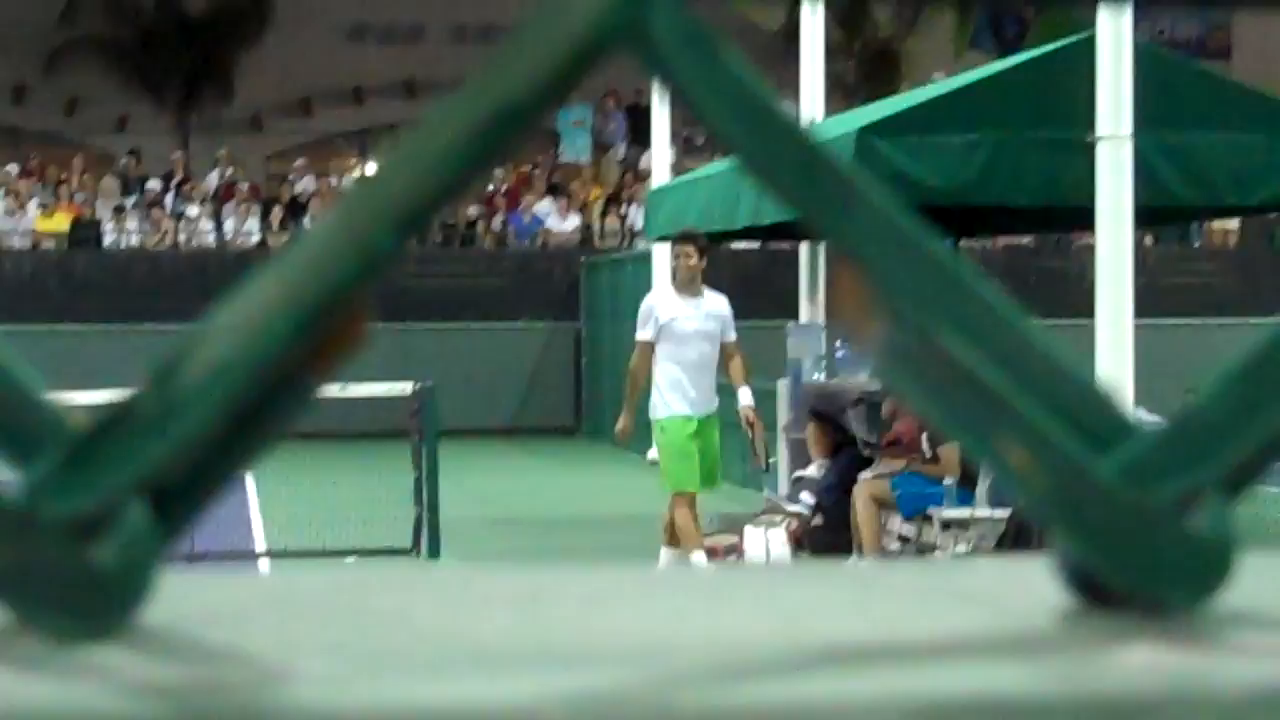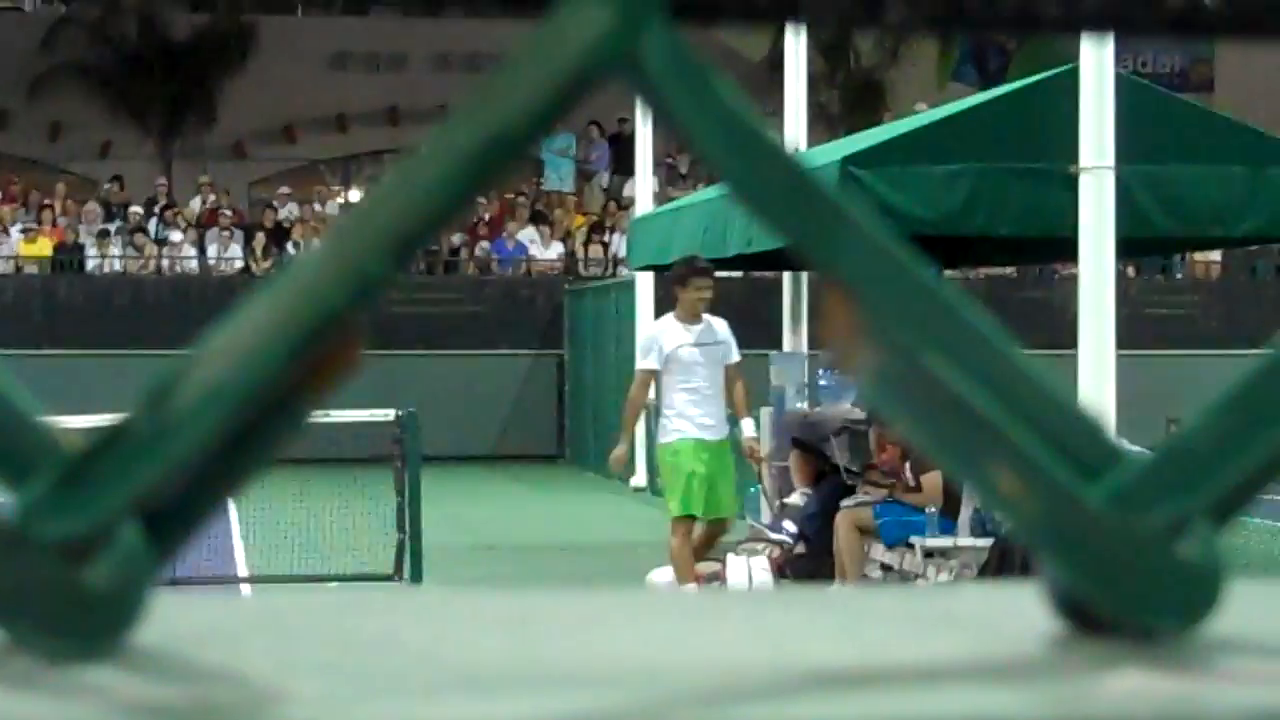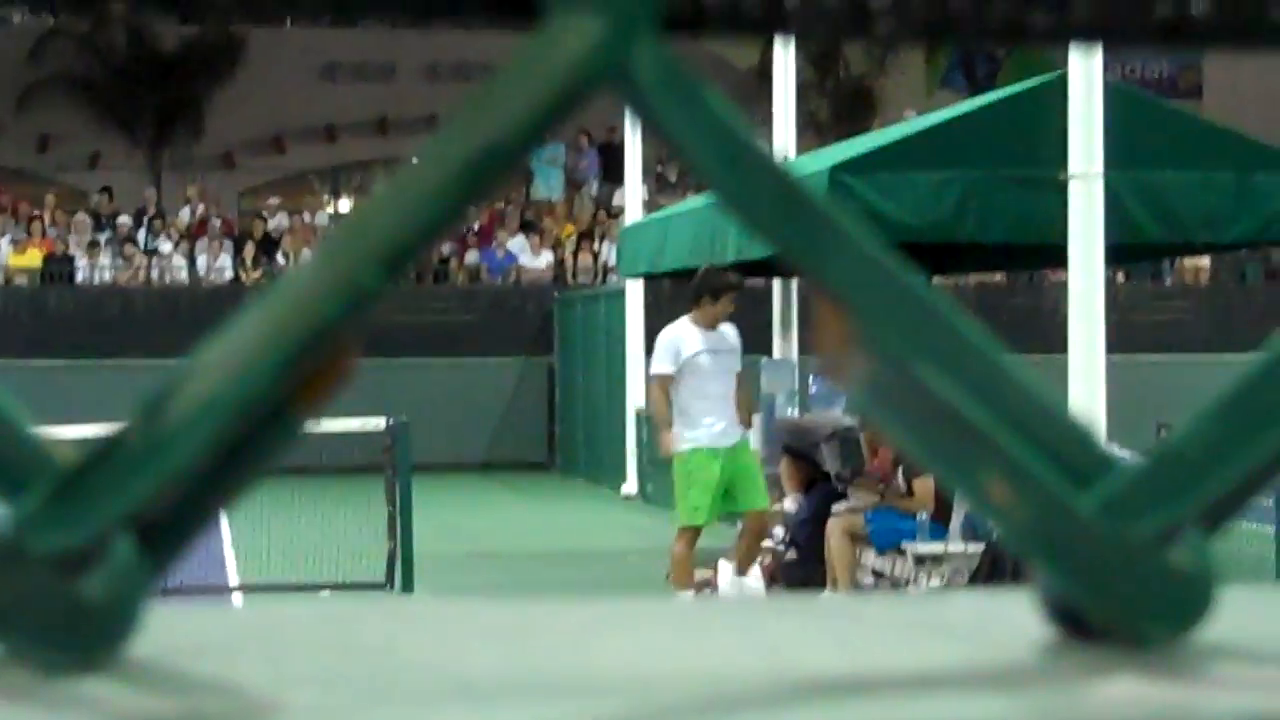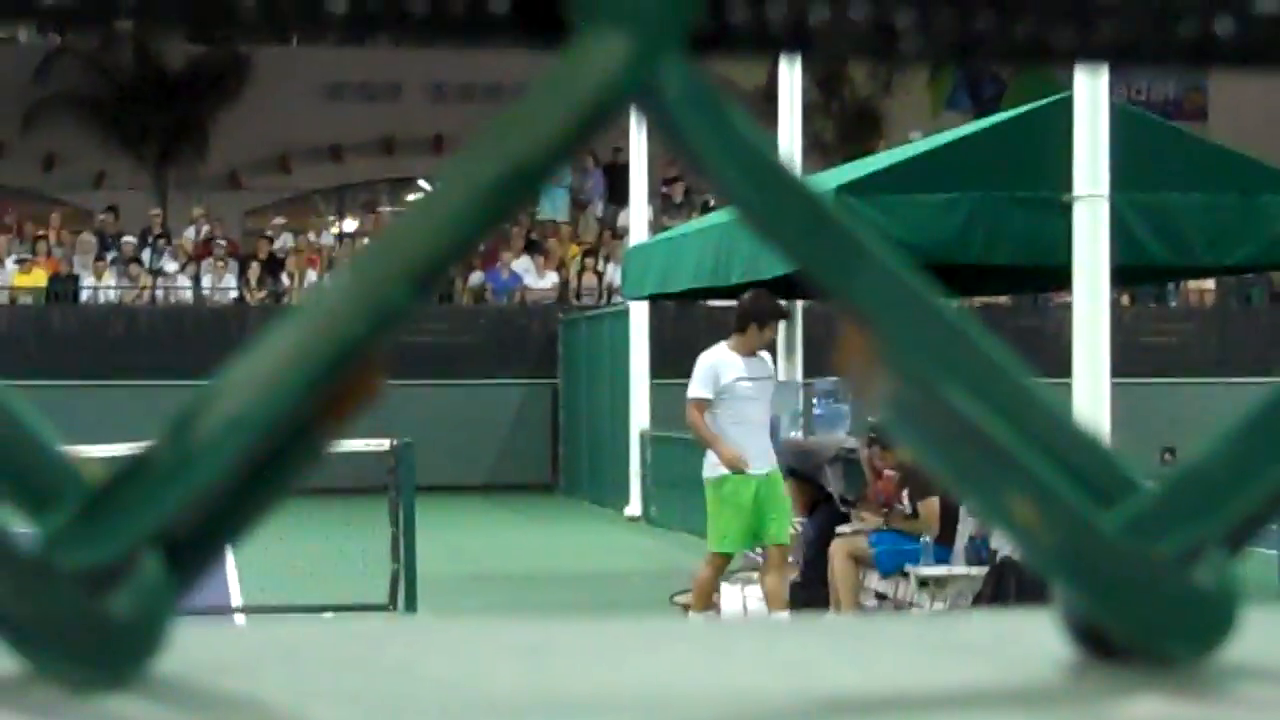
dt=0.2s
person 1, frame 1
left shoulder: (720, 304)
right shoulder: (656, 302)
left elbow: (732, 357)
right elbow: (641, 360)
left wrist: (745, 397)
right wrist: (627, 411)
left hip: (708, 413)
right hip: (673, 413)
left knee: (686, 495)
right knee: (683, 494)
left ankle: (667, 562)
right ankle: (702, 570)
person 1, frame 2
left shoulder: (721, 328)
right shoulder: (659, 332)
left elbow: (734, 382)
right elbow: (640, 387)
left wrist: (747, 428)
right wrist: (625, 441)
left hip: (720, 439)
right hip: (680, 440)
left knee: (721, 521)
right knee: (684, 520)
left ankle: (676, 573)
person 1, frame 3
left shoulder: (731, 334)
right shoulder: (674, 336)
right elbow: (657, 389)
left wrist: (749, 432)
right wrist: (666, 432)
left hip: (735, 443)
right hip: (695, 448)
left knee: (759, 515)
right knee: (690, 529)
left ankle: (736, 582)
person 1, frame 4
left shoulder: (766, 361)
right shoulder: (712, 361)
right elbow: (694, 413)
right wrist: (721, 449)
left hip: (768, 472)
right hip: (729, 475)
left knee: (779, 551)
right knee: (720, 555)
